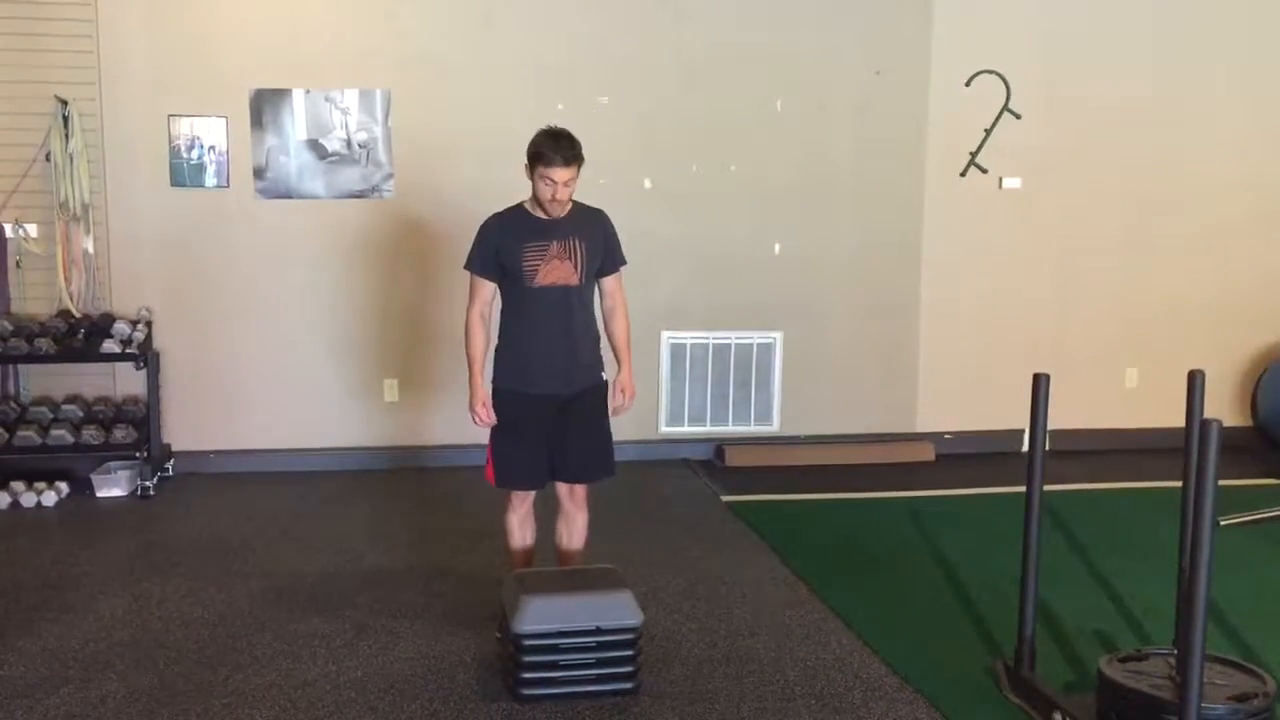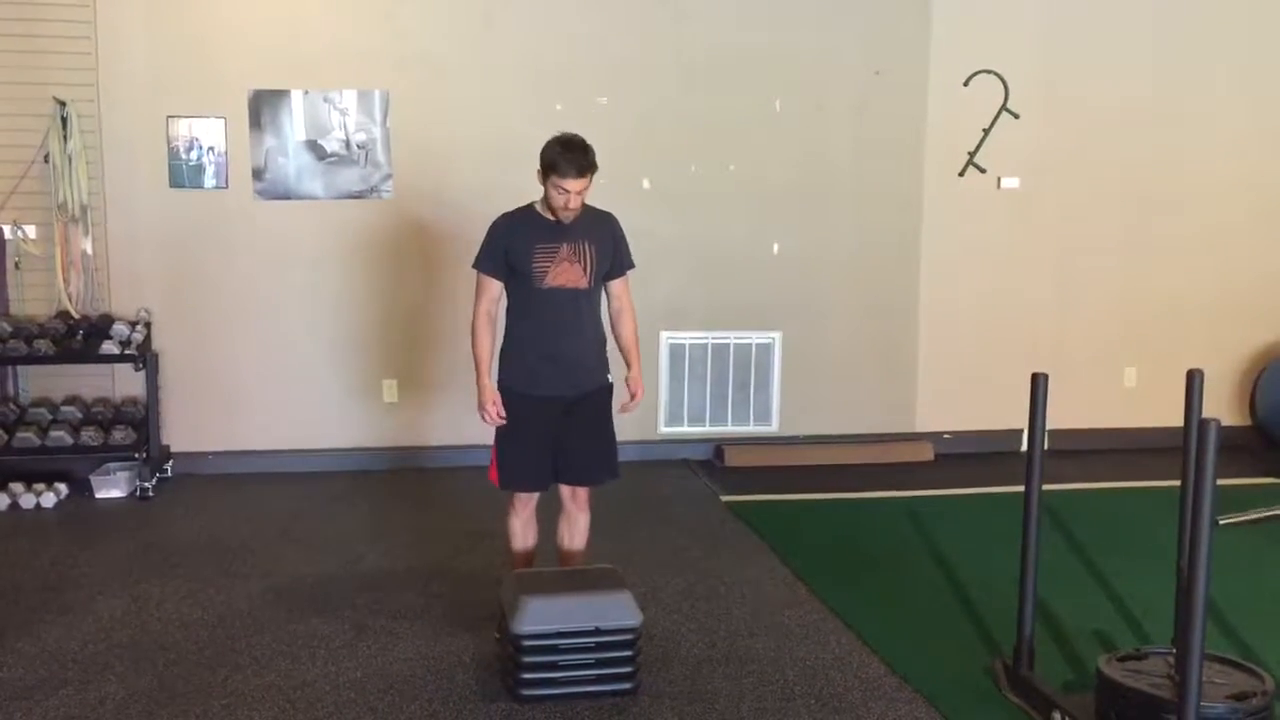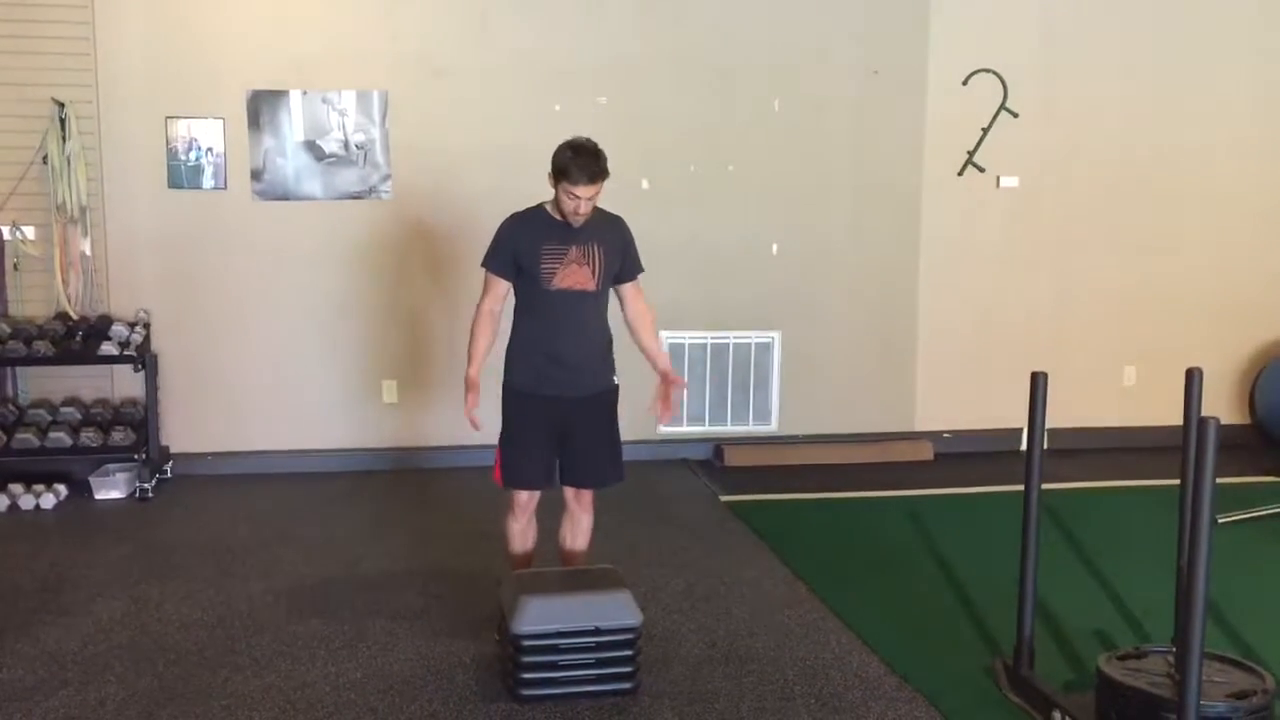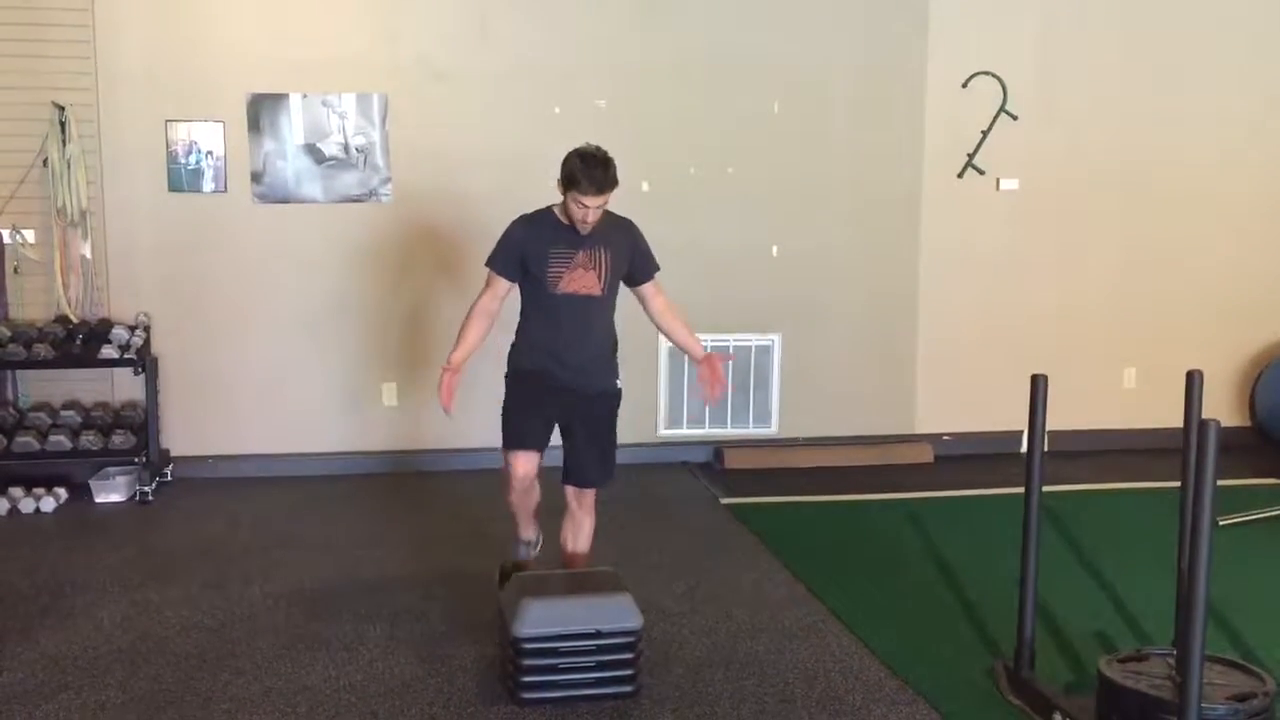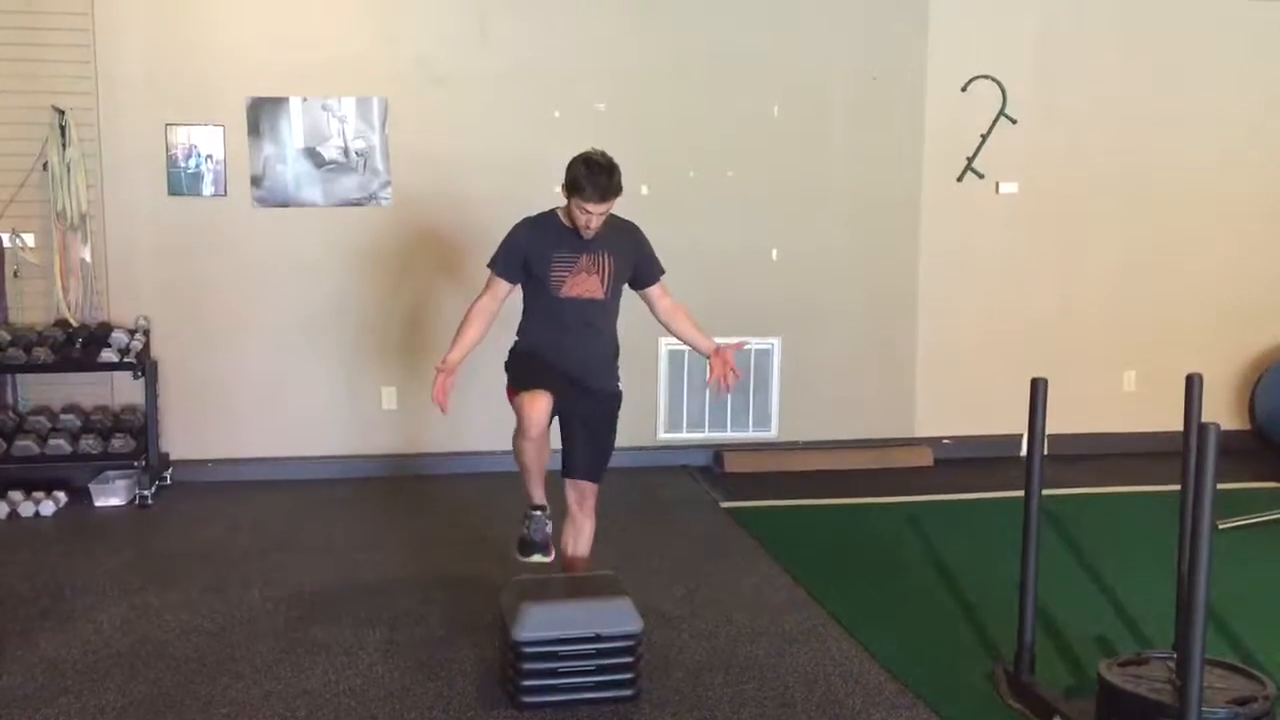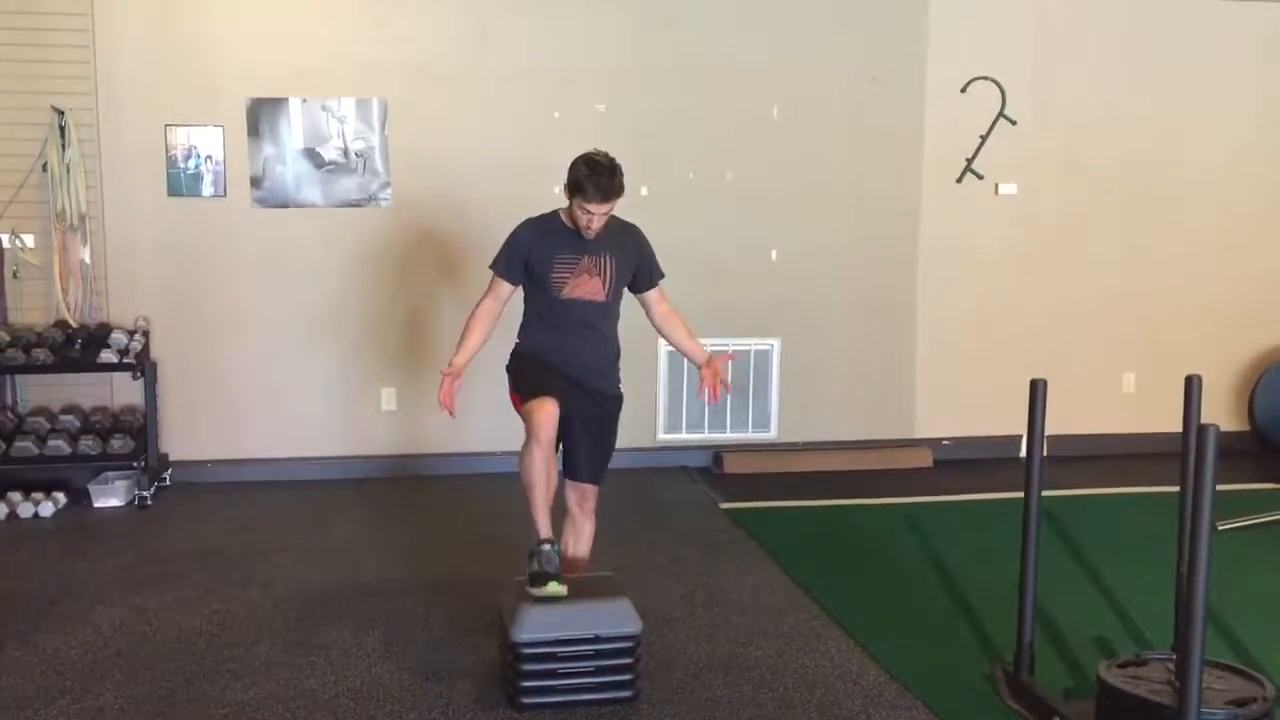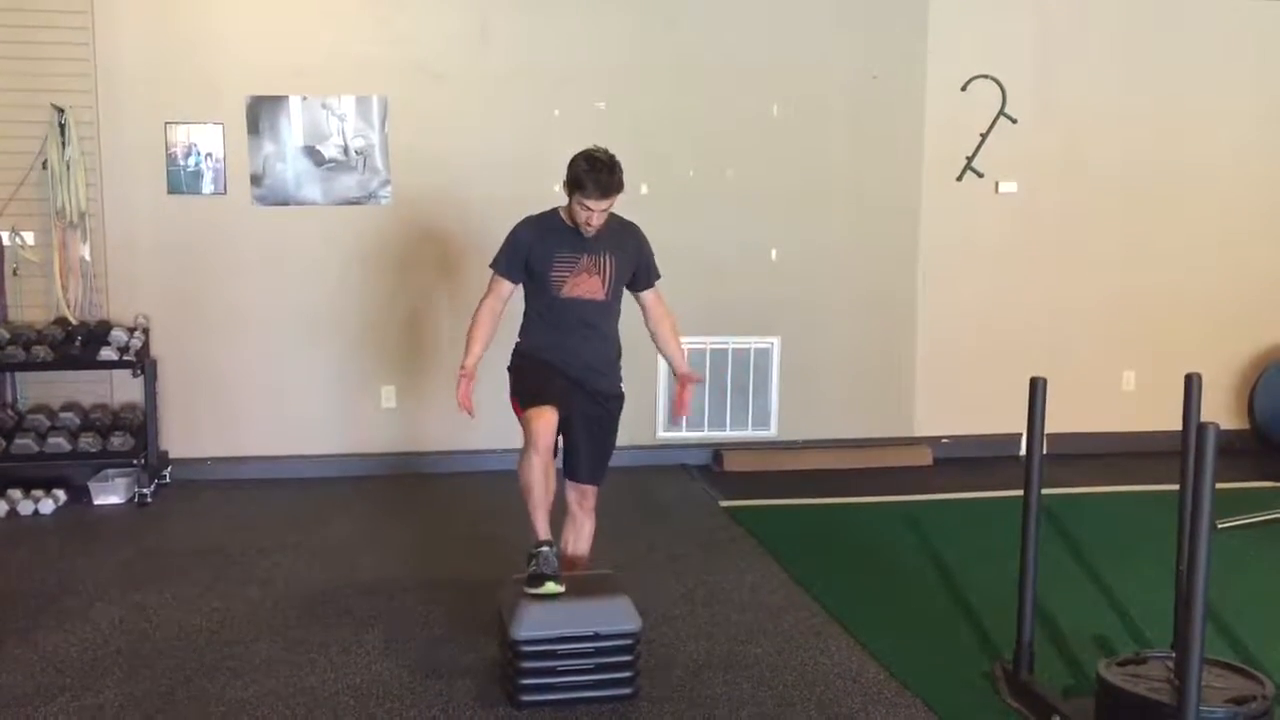
dt=0.2s
person 1, frame 1
left shoulder: (596, 225)
right shoulder: (499, 230)
left elbow: (613, 300)
right elbow: (479, 310)
left wrist: (625, 367)
right wrist: (476, 381)
left hip: (583, 386)
right hip: (518, 388)
left knee: (574, 493)
right knee: (521, 496)
person 1, frame 2
left shoulder: (605, 228)
right shoulder: (509, 230)
left elbow: (620, 303)
right elbow: (485, 309)
left wrist: (634, 366)
right wrist: (484, 380)
left hip: (588, 388)
right hip: (523, 389)
left knee: (577, 495)
right knee: (523, 498)
person 1, frame 3
left shoulder: (614, 231)
right shoulder: (518, 230)
left elbow: (634, 304)
right elbow: (490, 306)
left wrist: (663, 368)
right wrist: (473, 373)
left hip: (593, 389)
right hip: (529, 388)
left knee: (581, 496)
right knee: (523, 499)
person 1, frame 4
left shoulder: (624, 235)
right shoulder: (526, 232)
left elbow: (655, 300)
right elbow: (489, 301)
left wrist: (699, 354)
right wrist: (455, 362)
left hip: (597, 385)
right hip: (534, 373)
left knee: (583, 497)
right knee: (521, 471)
right ankle: (525, 542)
person 1, frame 5
left shoulder: (628, 238)
right shoulder: (530, 234)
left elbow: (662, 302)
right elbow: (490, 301)
left wrist: (711, 350)
right wrist: (451, 361)
left hip: (598, 380)
right hip: (537, 360)
left knee: (583, 496)
right knee: (535, 412)
right ankle: (537, 512)
person 1, frame 6
left shoulder: (630, 241)
right shoulder: (532, 235)
left elbow: (659, 308)
right elbow: (492, 302)
left wrist: (703, 359)
right wrist: (457, 365)
left hip: (599, 381)
right hip: (539, 362)
left knee: (583, 498)
right knee: (544, 421)
left ankle: (571, 593)
right ankle: (544, 549)
person 1, frame 7
left shoulder: (629, 239)
right shoulder: (531, 233)
left elbow: (653, 307)
right elbow: (494, 301)
left wrist: (682, 370)
right wrist: (469, 366)
left hip: (600, 379)
right hip: (539, 363)
left knee: (583, 498)
right knee: (541, 431)
left ankle: (572, 591)
right ankle: (542, 550)
